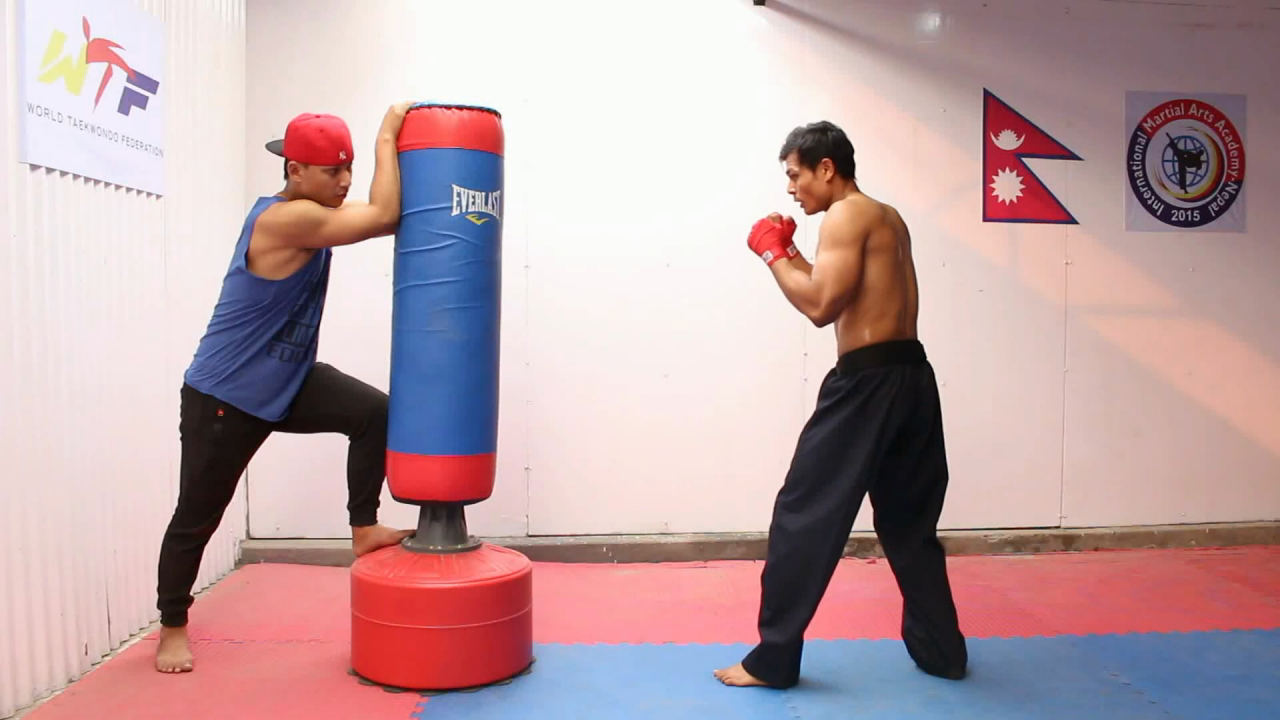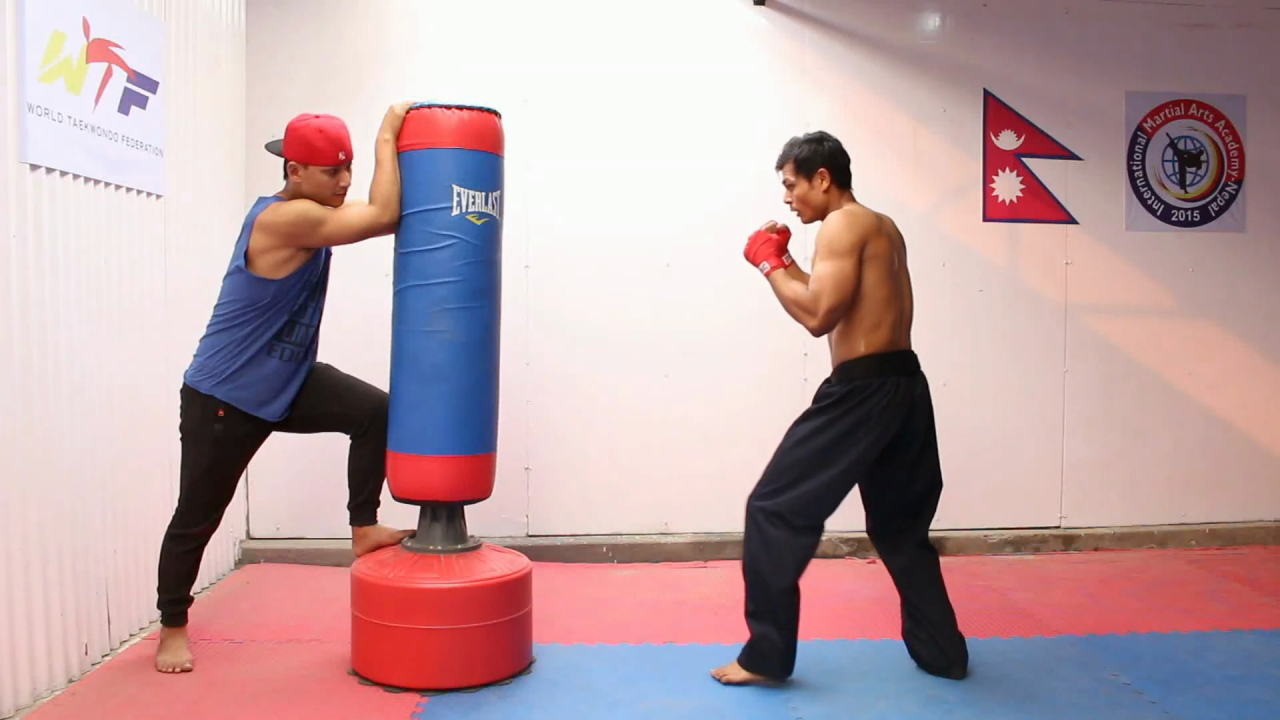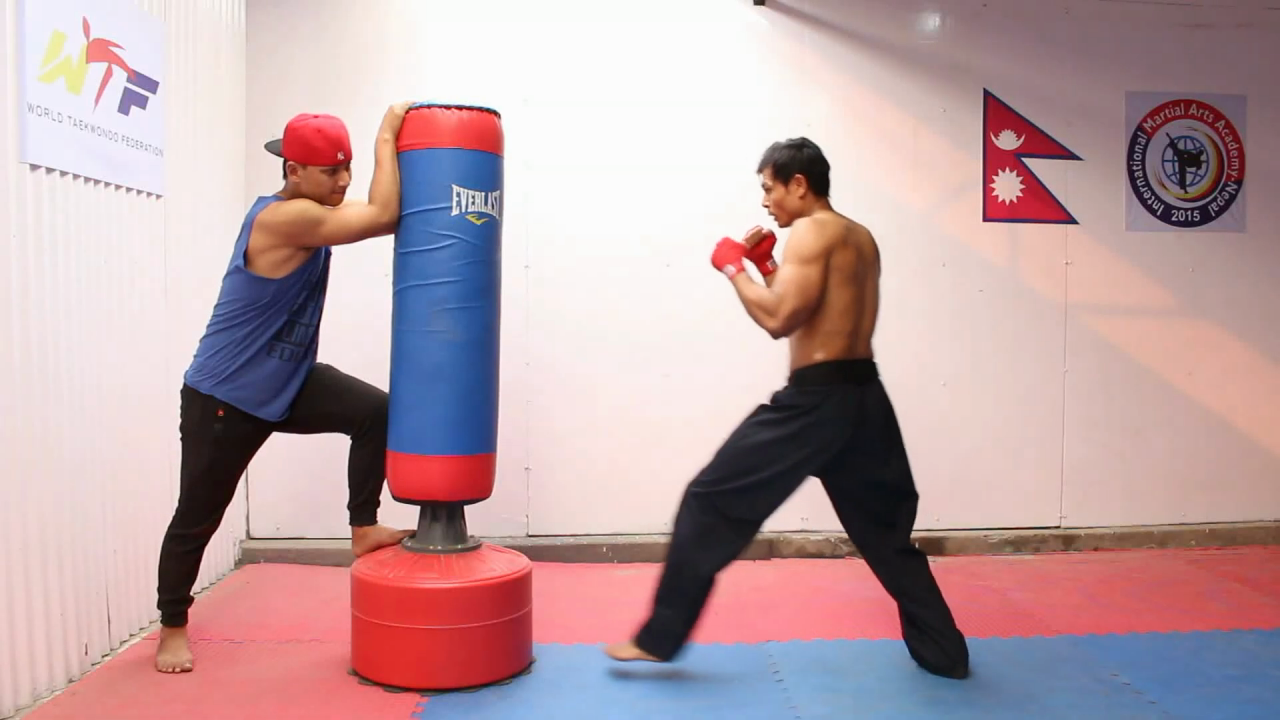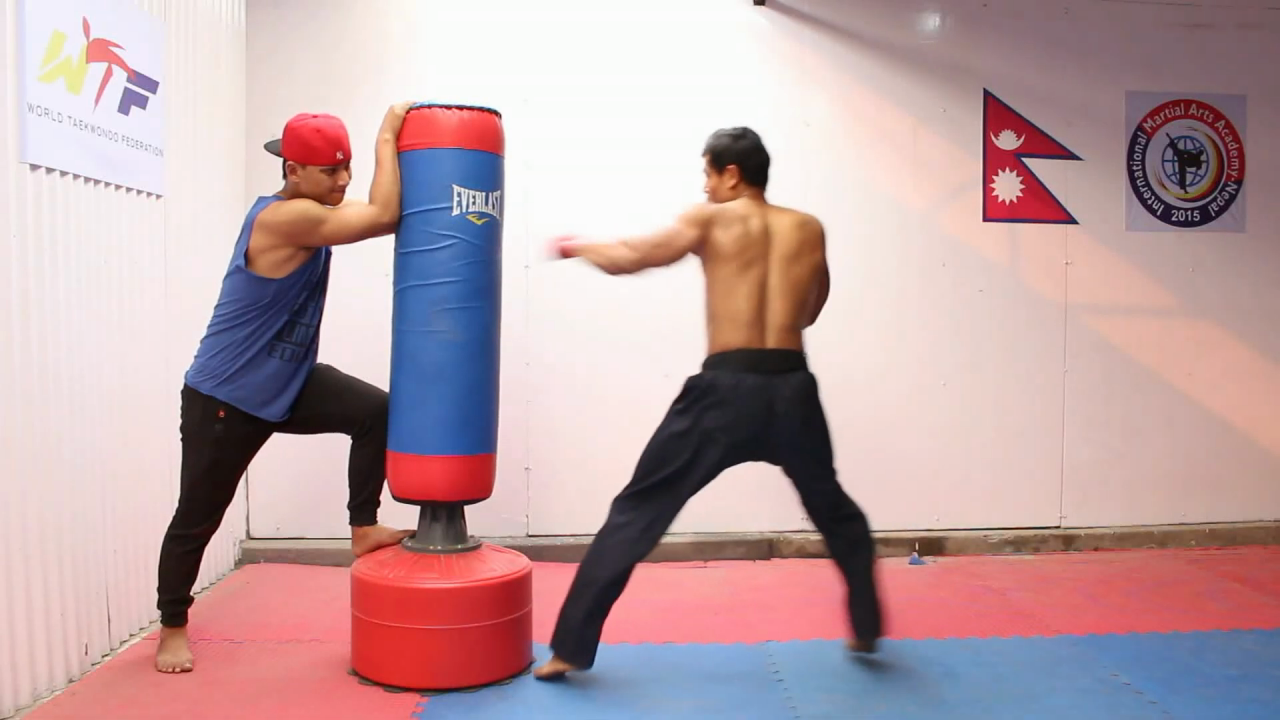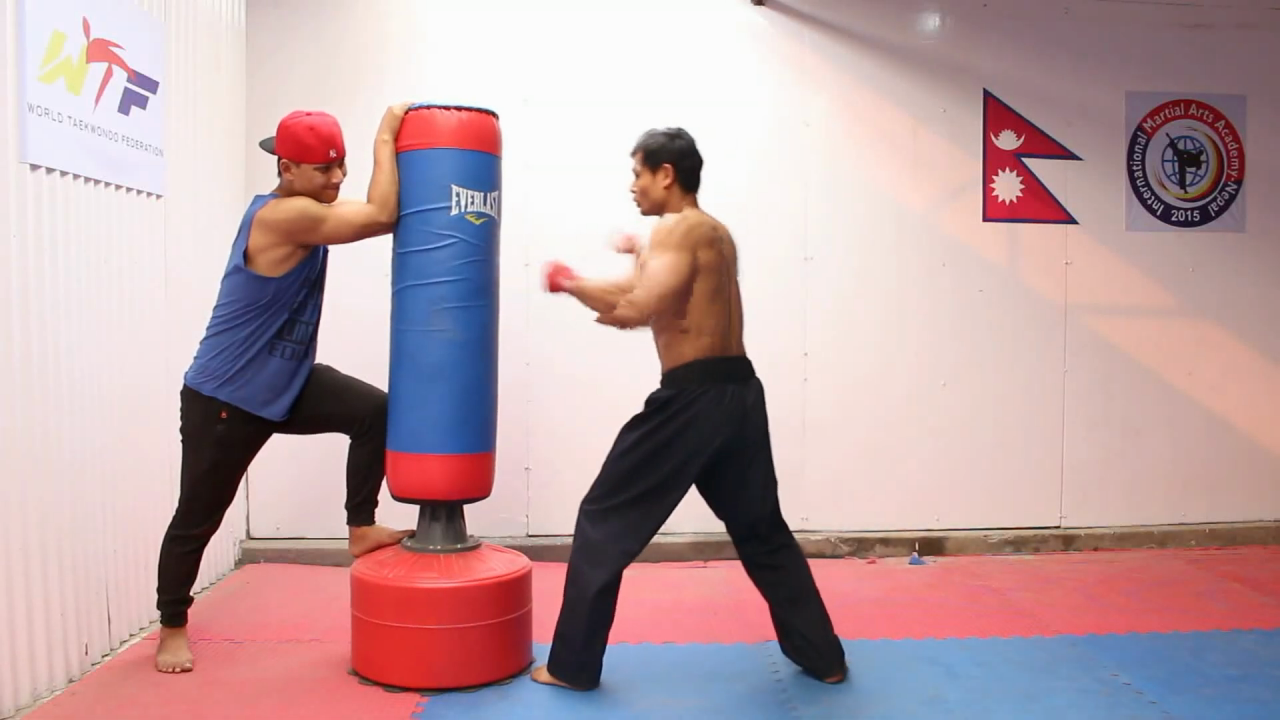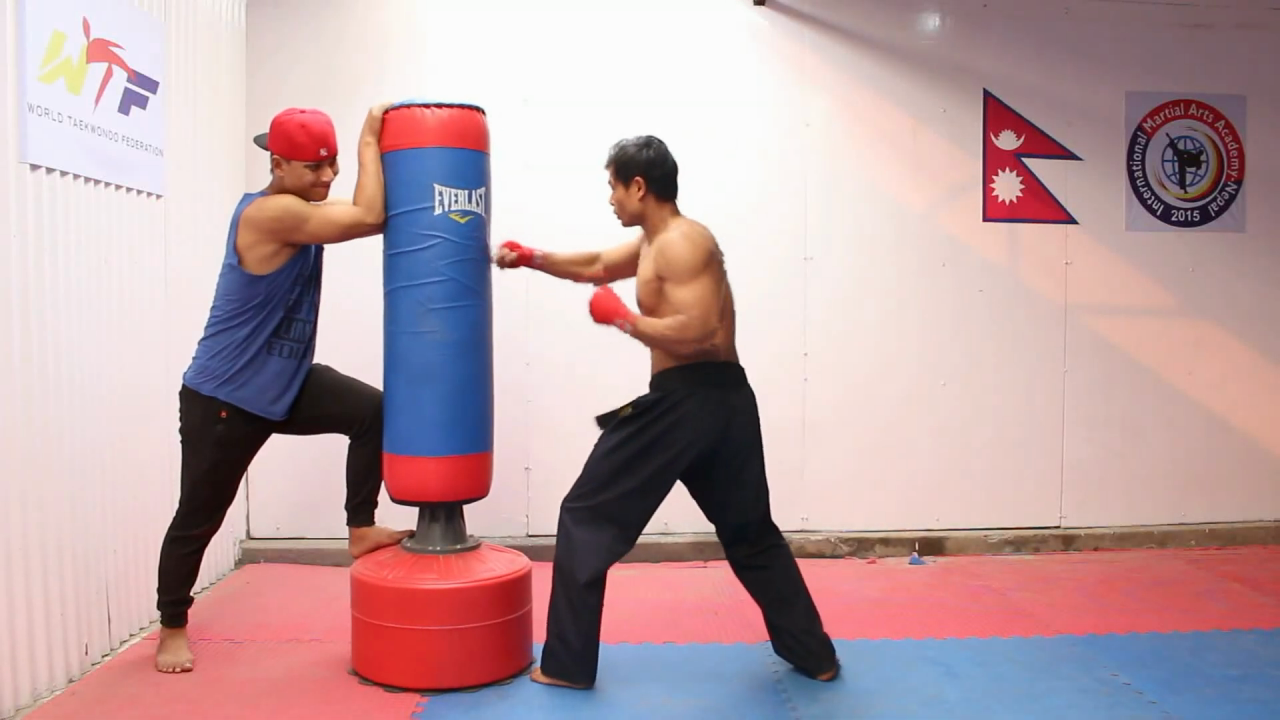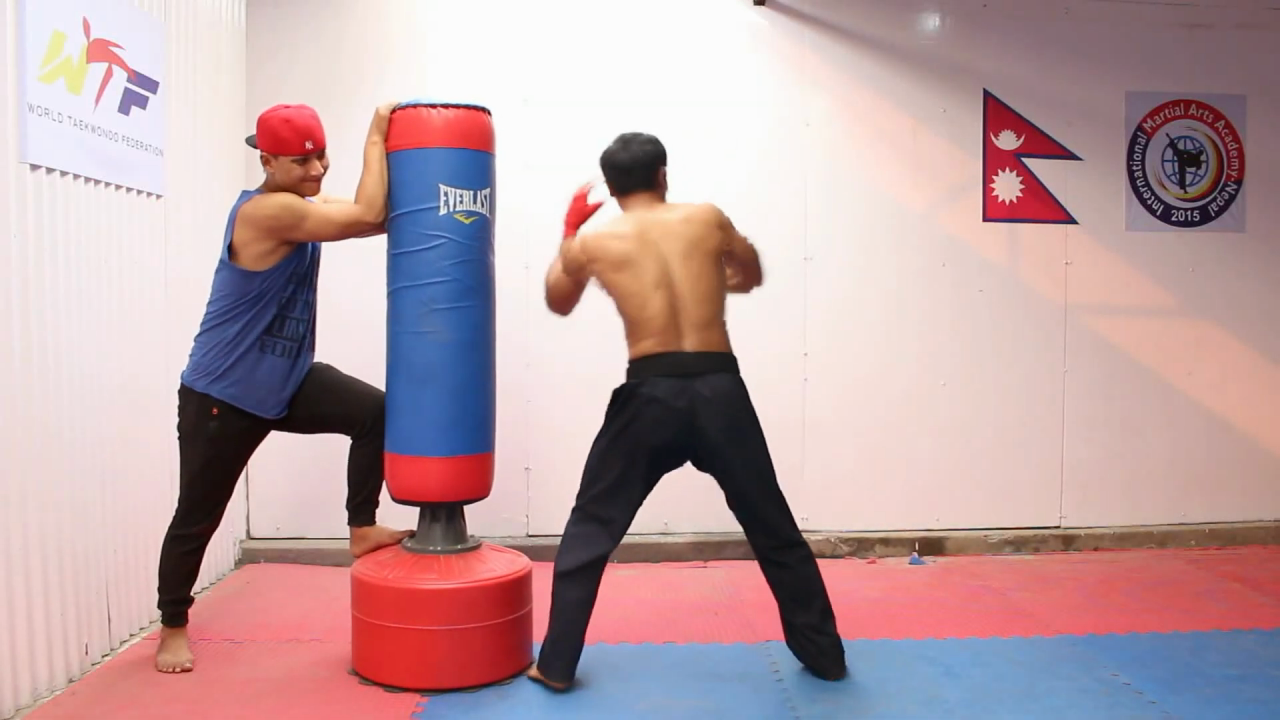
dt=0.7s
person 1, frame 1
left shoulder: (315, 212)
right shoulder: (284, 220)
left elbow: (383, 216)
right elbow: (381, 217)
right wrist: (388, 135)
left hip: (289, 382)
right hip: (223, 395)
left knee: (374, 413)
right knee: (198, 516)
left ankle: (363, 529)
right ankle: (173, 628)
person 1, frame 2
left shoulder: (313, 211)
right shoulder: (283, 219)
left elbow: (382, 215)
right elbow: (381, 217)
right wrist: (388, 136)
left hip: (288, 381)
right hip: (223, 395)
left knee: (375, 412)
right knee: (198, 516)
left ankle: (363, 529)
right ankle: (172, 627)
person 1, frame 3
left shoulder: (314, 211)
right shoulder: (282, 218)
left elbow: (383, 215)
right elbow: (381, 216)
right wrist: (388, 135)
left hip: (288, 382)
right hip: (224, 395)
left knee: (376, 412)
right knee: (199, 517)
left ankle: (363, 529)
right ankle: (173, 628)
person 1, frame 4
left shoulder: (314, 211)
right shoulder: (283, 218)
left elbow: (383, 216)
right elbow: (382, 216)
right wrist: (388, 136)
left hip: (288, 383)
right hip: (223, 396)
left knee: (375, 411)
right knee: (198, 517)
left ankle: (363, 529)
right ankle: (172, 628)
person 1, frame 5
left shoulder: (310, 210)
right shoulder: (281, 216)
left elbow: (381, 217)
right elbow: (378, 216)
right wrist: (386, 137)
left hip: (287, 383)
right hip: (223, 397)
left knee: (374, 411)
right knee: (198, 517)
left ankle: (360, 529)
right ankle: (172, 628)
person 1, frame 6
left shoulder: (305, 209)
right shoulder: (268, 214)
left elbow: (371, 217)
right elbow: (367, 218)
right wrist: (370, 141)
left hip: (287, 383)
right hip: (223, 396)
left knee: (373, 411)
right knee: (198, 518)
left ankle: (360, 530)
right ankle: (173, 628)
person 1, frame 7
left shoulder: (305, 204)
right shoulder: (265, 211)
left elbow: (375, 217)
right elbow: (367, 216)
right wrist: (376, 138)
left hip: (288, 380)
right hip: (221, 394)
left knee: (374, 412)
right knee: (198, 517)
left ankle: (362, 529)
right ankle: (173, 629)
person 2, frame 1
left shoulder: (846, 216)
right shoulder: (888, 218)
left elbow: (821, 306)
left wrist: (772, 254)
right wrist: (791, 253)
left hip: (869, 382)
right hip: (909, 378)
left knee: (804, 513)
right knee: (909, 520)
left ankle: (773, 659)
right ankle: (940, 650)
person 2, frame 2
left shoulder: (842, 224)
right shoulder: (883, 227)
left elbow: (818, 316)
left wrist: (767, 264)
right wrist: (785, 261)
left hip: (863, 391)
right hip: (903, 388)
left knee: (775, 509)
right knee: (902, 526)
left ankle: (767, 655)
right ankle: (942, 651)
person 2, frame 3
left shoulder: (811, 232)
right shoulder: (861, 238)
left elbow: (779, 320)
left wrist: (733, 268)
right wrist: (766, 265)
left hip: (816, 400)
right hip: (864, 398)
left knee: (710, 503)
right knee: (887, 530)
left ankle: (660, 637)
right ankle: (943, 651)
person 2, frame 4
left shoulder: (709, 219)
right shoulder: (809, 229)
left elbow: (629, 256)
left wrist: (576, 246)
left hip: (726, 388)
right hip: (791, 386)
left knee: (638, 510)
right knee: (831, 504)
left ankle: (571, 646)
right ankle: (866, 626)
person 2, frame 5
left shoulder: (679, 229)
right shoulder: (712, 232)
left elbow: (640, 307)
left wrist: (575, 285)
right wrist: (638, 252)
left hip: (694, 398)
right hip: (737, 394)
left knee: (604, 522)
right knee: (763, 532)
left ankle: (572, 666)
right ankle: (824, 656)
person 2, frame 6
left shoulder: (681, 244)
right shoulder: (656, 240)
left elbow: (698, 335)
right elbow: (598, 266)
left wrist: (620, 316)
right wrist: (531, 258)
left hip: (684, 402)
right hip: (726, 401)
left knee: (586, 519)
right knee: (752, 535)
left ankle: (567, 664)
right ankle: (814, 655)
person 2, frame 7
left shoulder: (592, 239)
right shoulder: (705, 217)
left elbow: (558, 303)
right elbow: (751, 275)
left wrist: (568, 233)
left hip: (650, 393)
right hip: (718, 388)
left knee: (592, 526)
right knee: (772, 525)
left ankle: (556, 663)
right ankle: (824, 654)
